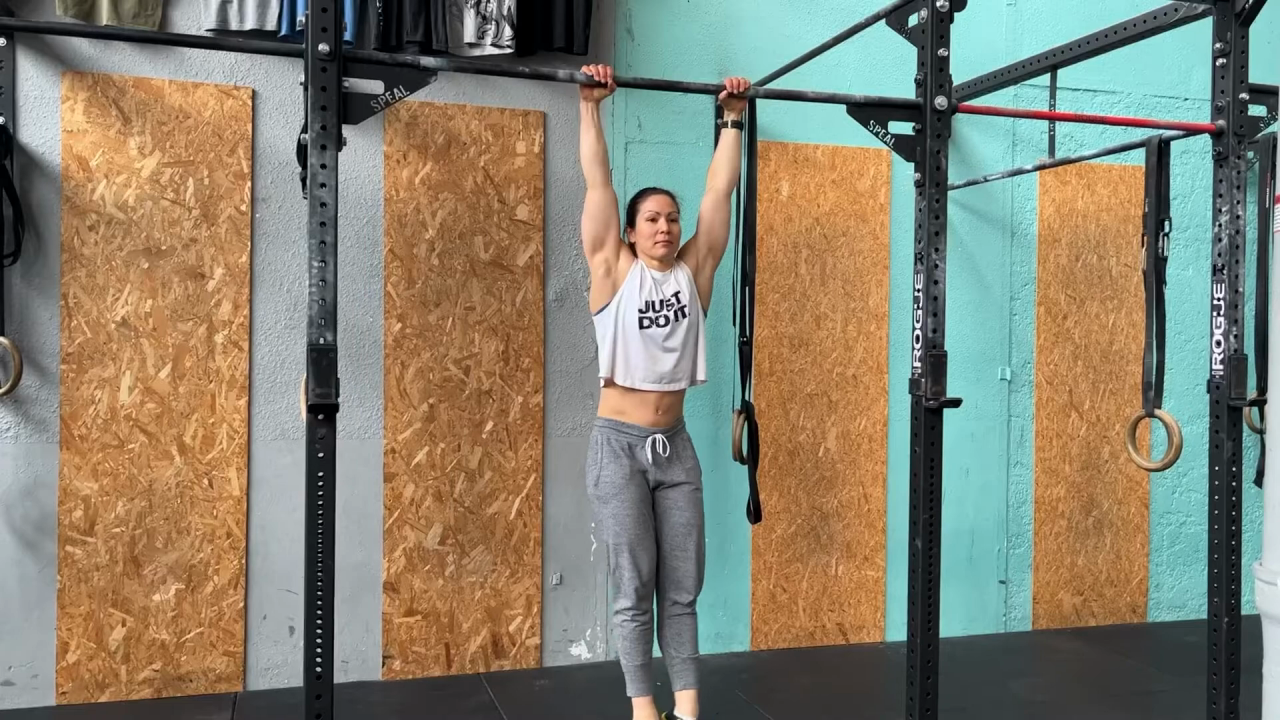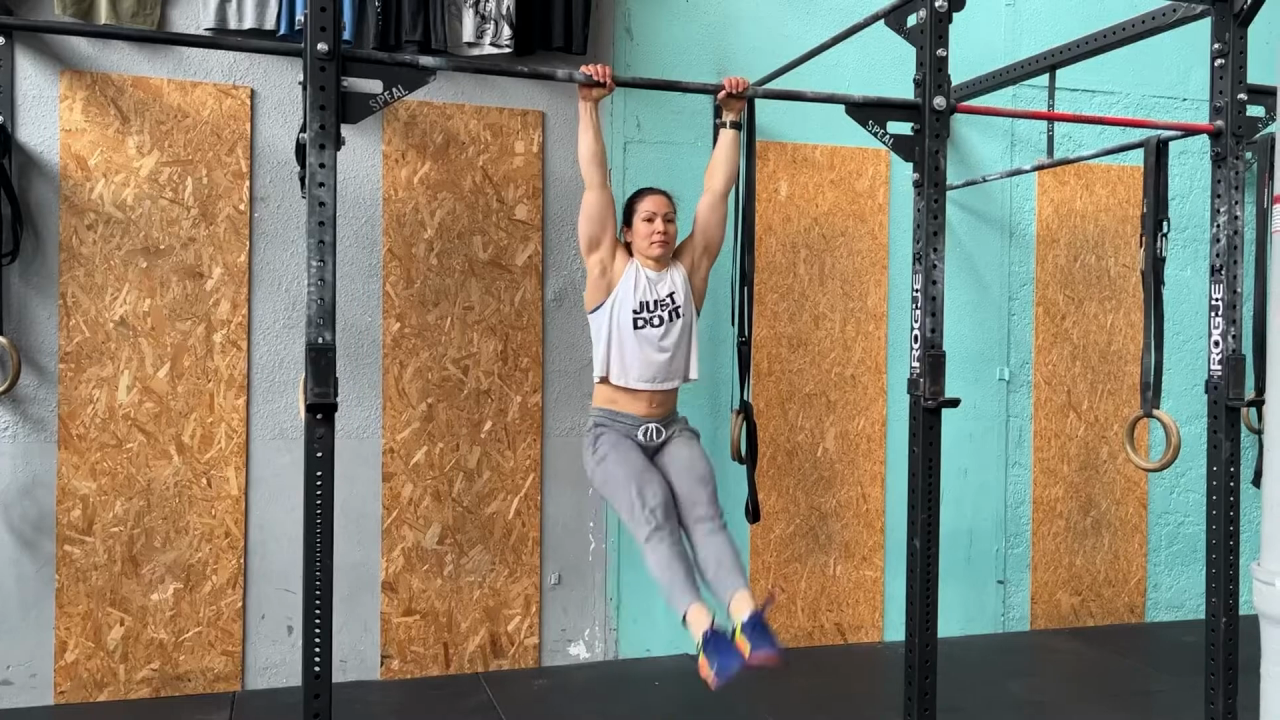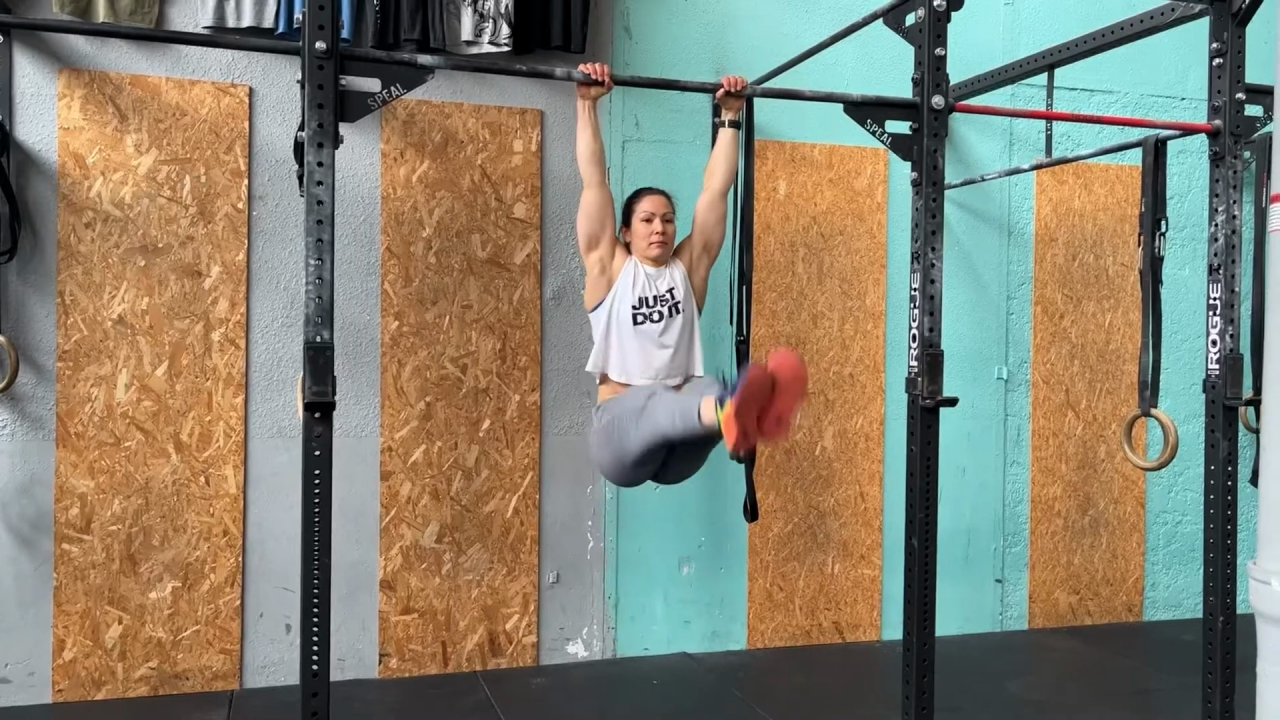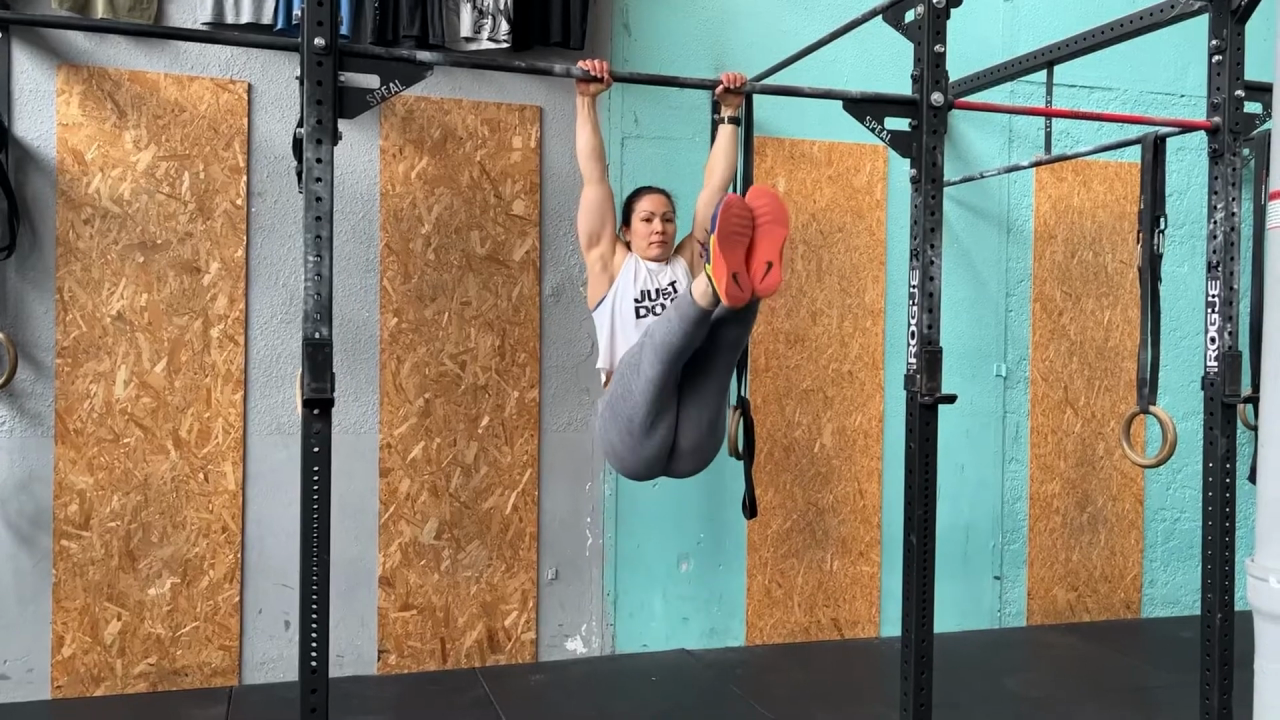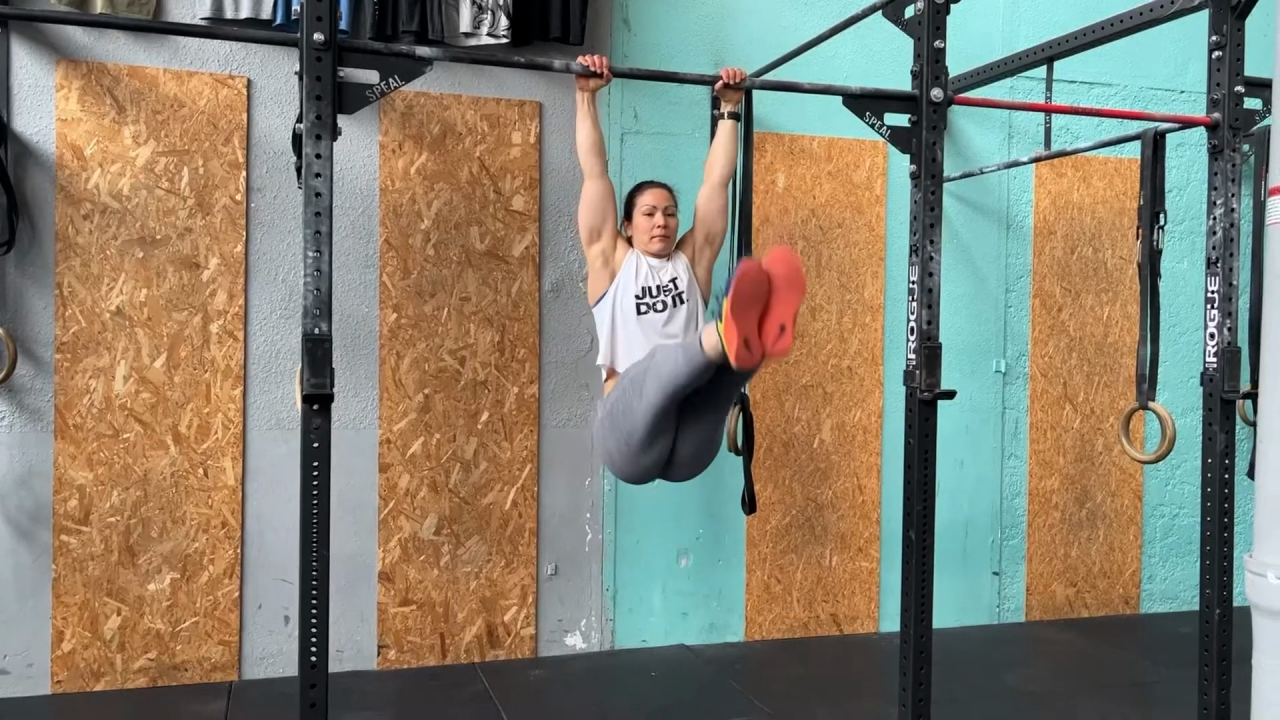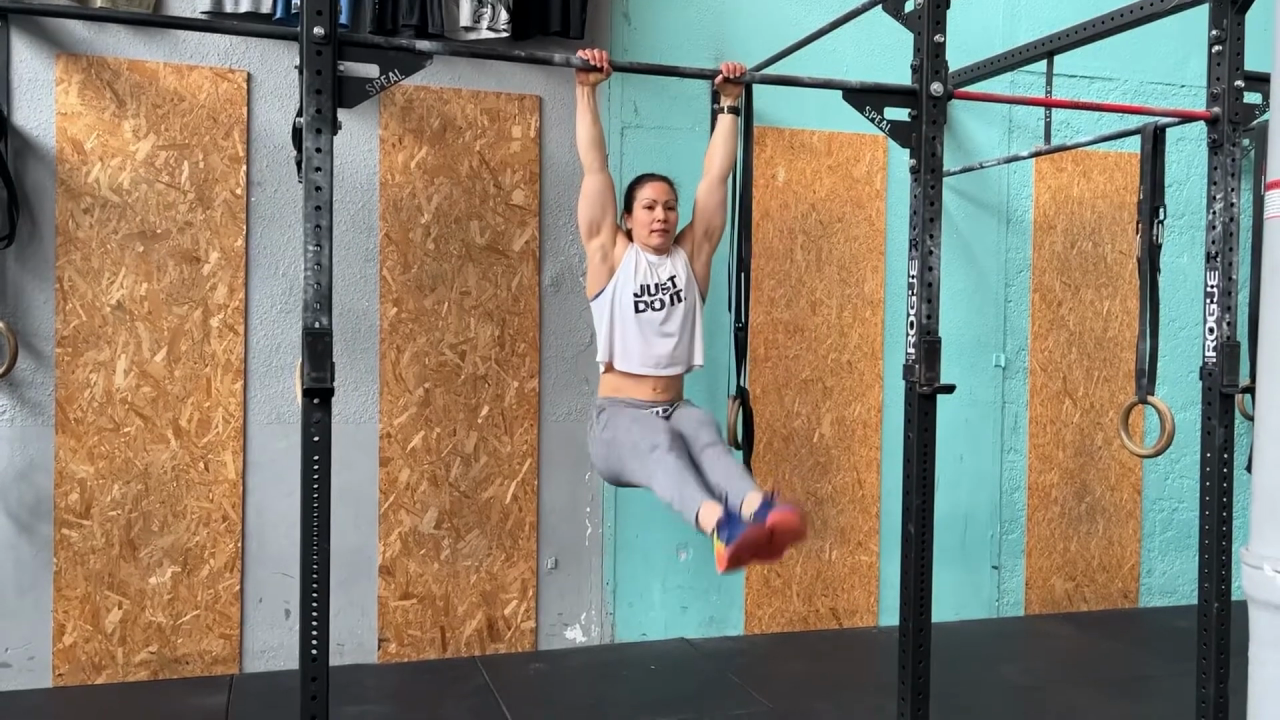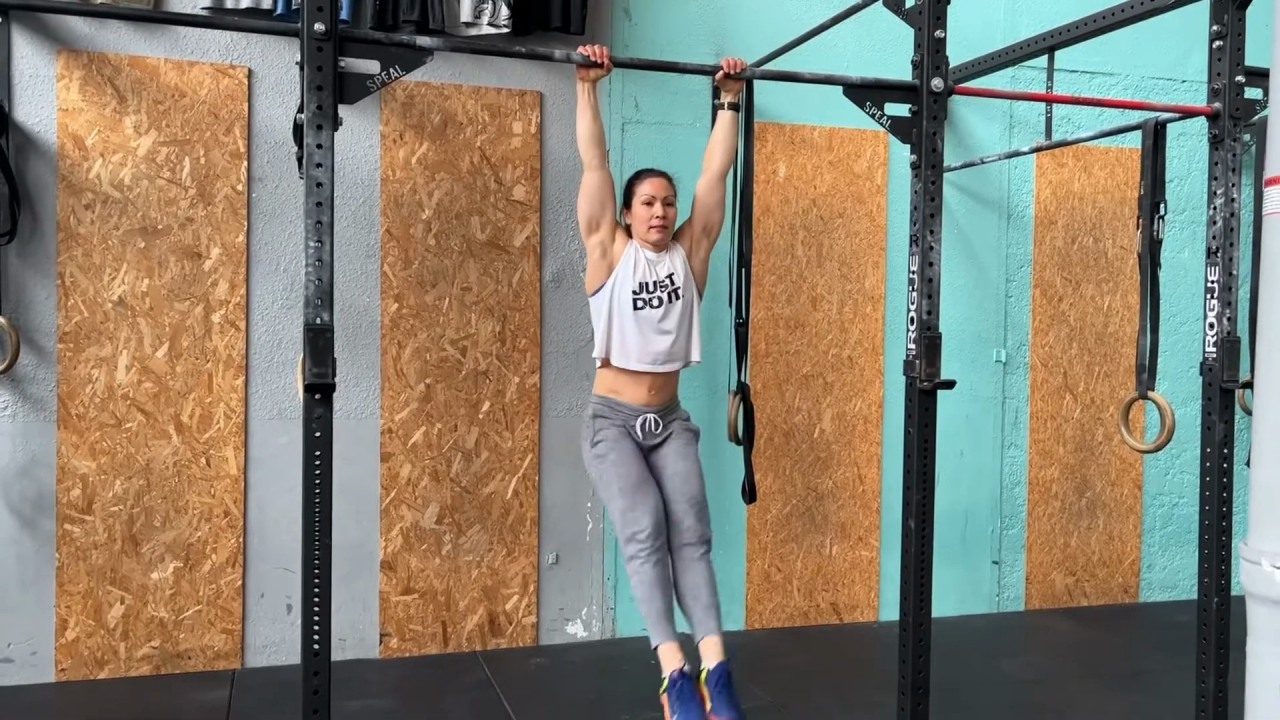
dt=0.3s
person 1, frame 1
left shoulder: (694, 271)
right shoulder: (613, 270)
left elbow: (719, 192)
right elbow: (597, 185)
left wrist: (732, 119)
right wrist: (591, 107)
left hip: (675, 446)
right hip: (618, 444)
left knee: (682, 592)
right knee: (634, 589)
person 1, frame 2
left shoulder: (688, 272)
right shoulder: (608, 269)
left elbow: (716, 193)
right elbow: (596, 185)
left wrist: (731, 122)
right wrist: (588, 110)
left hip: (671, 429)
right hip: (613, 433)
left knee: (704, 507)
right knee: (654, 515)
left ankle: (749, 621)
right ankle: (707, 631)
person 1, frame 3
left shoulder: (687, 269)
right shoulder: (609, 270)
left elbow: (717, 190)
right elbow: (592, 182)
left wrist: (730, 116)
right wrist: (587, 104)
left hip: (676, 443)
right hip: (622, 429)
left knee: (704, 394)
right knee: (654, 404)
left ankle: (746, 412)
right ankle: (730, 413)
person 1, frame 4
left shoulder: (690, 265)
right shoulder: (610, 266)
left elbow: (716, 186)
right elbow: (595, 178)
left wrist: (730, 113)
right wrist: (586, 101)
left hip: (693, 442)
right hip: (635, 432)
left knee: (720, 325)
right knee: (662, 336)
left ankle: (742, 283)
right ankle: (716, 283)
person 1, frame 5
left shoulder: (692, 262)
right shoulder: (612, 263)
left elbow: (717, 182)
right elbow: (595, 173)
left wrist: (729, 108)
right wrist: (586, 96)
left hip: (688, 445)
right hip: (632, 435)
left knee: (717, 349)
right knee: (662, 361)
left ankle: (754, 332)
right ankle: (729, 337)
person 1, frame 6
left shoulder: (691, 251)
right shoulder: (609, 255)
left elbow: (715, 179)
right elbow: (593, 171)
left wrist: (730, 103)
right wrist: (587, 91)
left hip: (673, 407)
right hip: (617, 420)
left knee: (706, 440)
right knee: (660, 446)
left ankle: (759, 514)
right ankle: (721, 527)
person 1, frame 7
left shoulder: (688, 252)
right shoulder: (608, 251)
left elbow: (715, 175)
right elbow: (595, 165)
left wrist: (729, 100)
right wrist: (586, 87)
left hip: (670, 422)
right hip: (610, 422)
left knee: (691, 533)
right knee: (644, 530)
